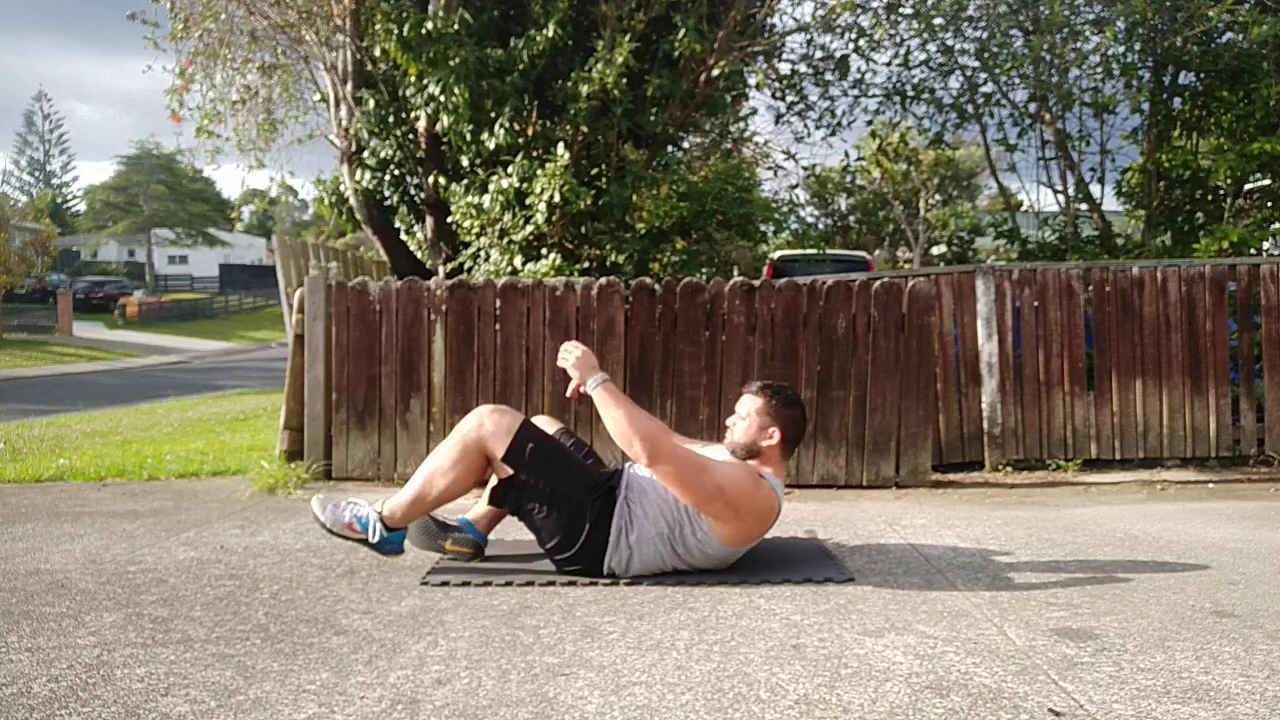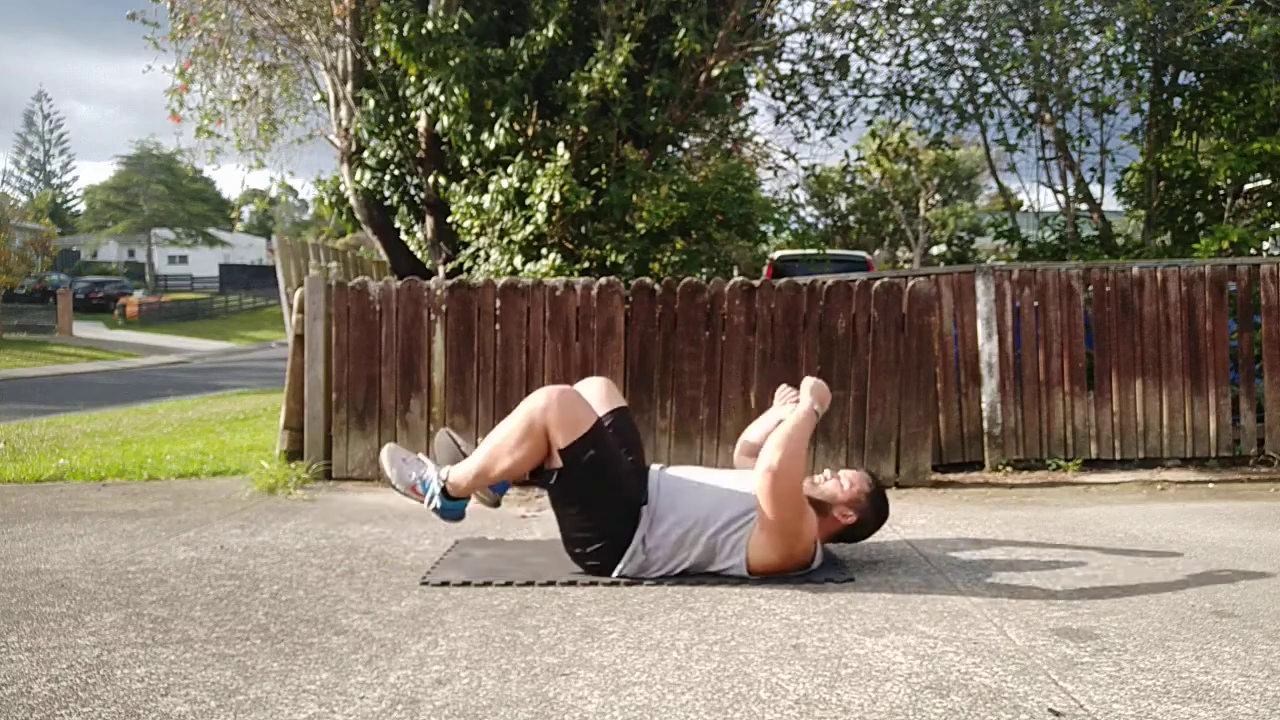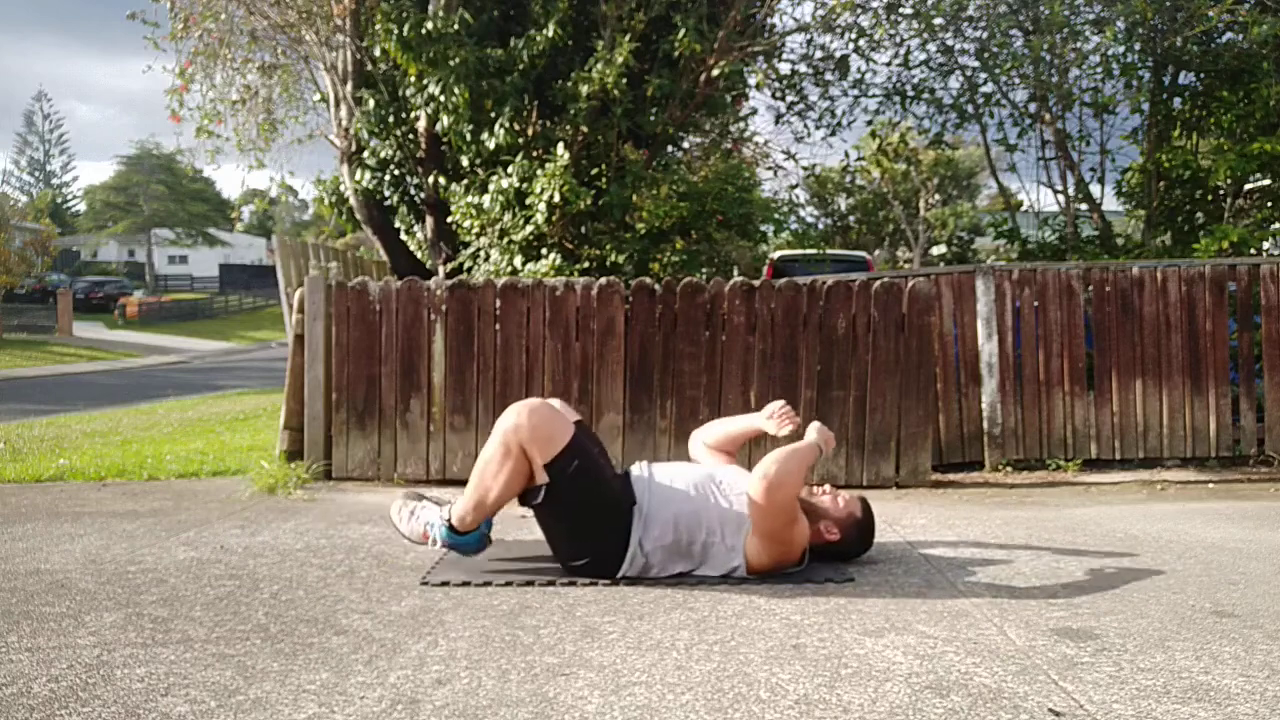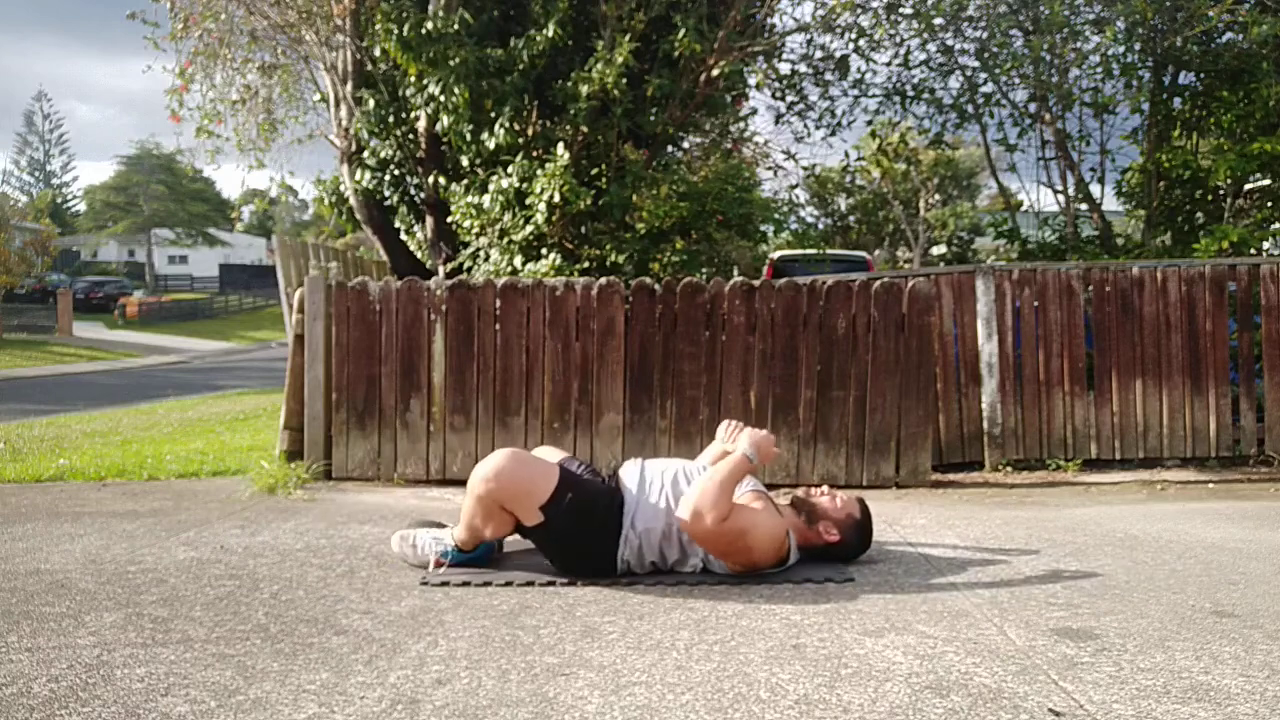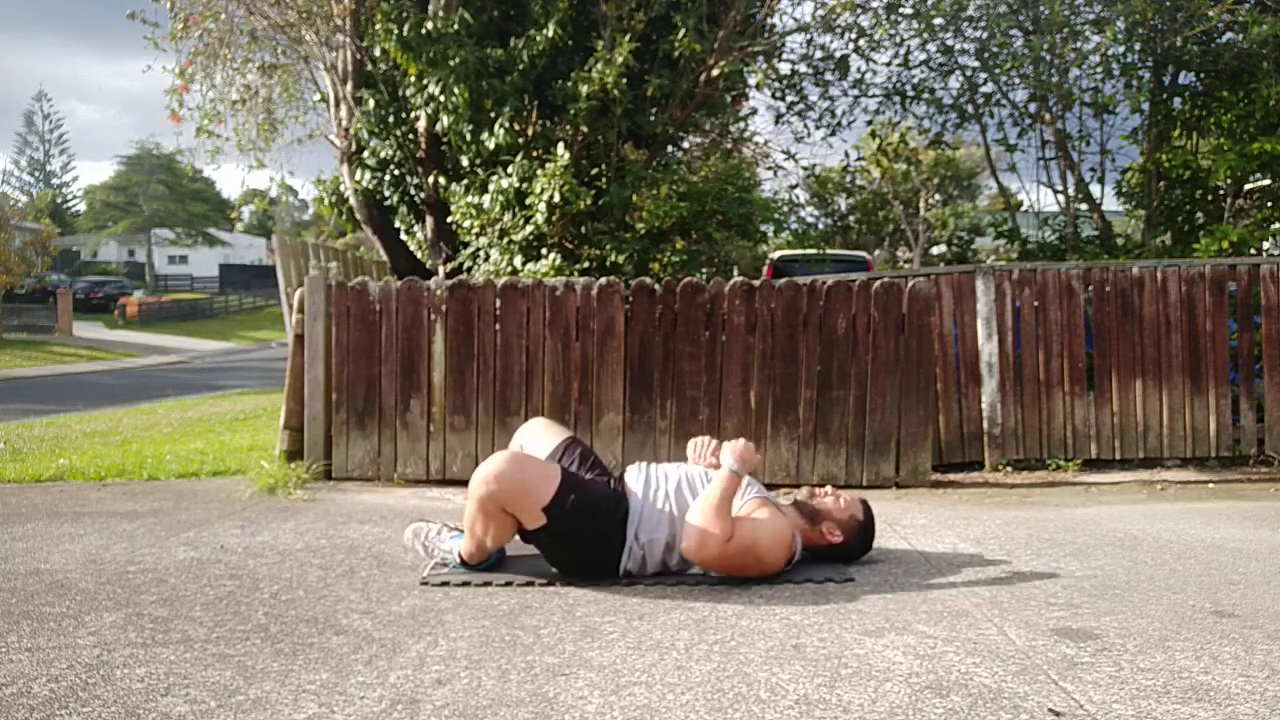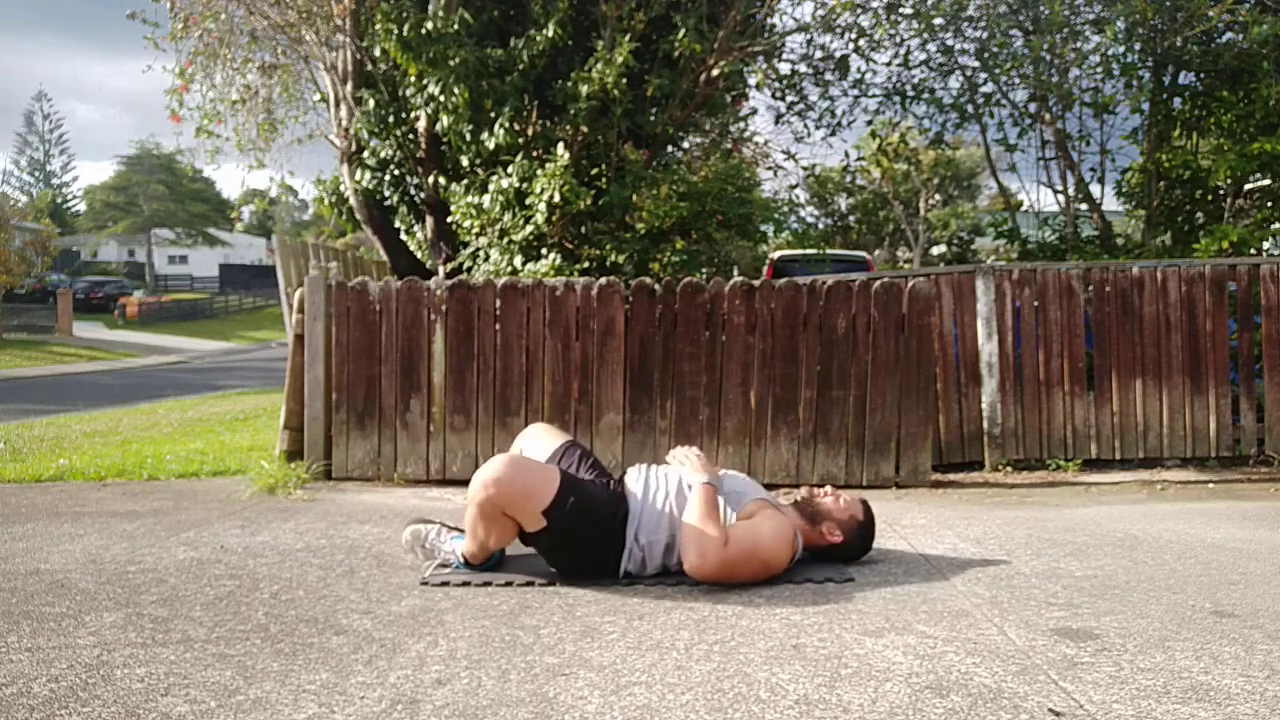
dt=0.4s
person 1, frame 1
left shoulder: (751, 497)
right shoulder: (741, 467)
left elbow: (650, 451)
right elbow: (659, 444)
left wrist: (594, 376)
right wrist: (602, 391)
left hip: (593, 535)
right hip: (609, 498)
left knee: (487, 422)
right knee: (540, 428)
left ankle: (385, 525)
right ankle: (469, 531)
person 1, frame 2
left shoulder: (797, 541)
right shoulder: (785, 507)
left elbow: (771, 477)
right elbow: (749, 448)
left wrist: (809, 411)
right wrist: (785, 412)
left hip: (617, 534)
right hip: (635, 490)
left knee: (551, 403)
right knee: (594, 389)
left ankle: (449, 490)
right ankle: (487, 475)
person 1, frame 3
left shoulder: (786, 538)
right shoulder: (768, 504)
left elbow: (765, 487)
right elbow: (702, 443)
left wrist: (813, 448)
right wrist: (760, 420)
left hip: (607, 537)
right hip: (620, 501)
left knee: (526, 418)
right knee: (549, 413)
left ankle: (458, 527)
right ankle: (469, 509)
person 1, frame 4
left shoulder: (770, 535)
right shoulder: (768, 511)
left elbow: (697, 516)
right elbow: (691, 485)
left wrist: (747, 455)
right wrist: (723, 447)
left hip: (606, 532)
right hip: (613, 499)
left knee: (501, 470)
right knee: (543, 457)
left ankle: (461, 545)
right ankle: (482, 531)
person 1, frame 5
left shoulder: (777, 540)
right shoulder: (768, 512)
left elbow: (701, 544)
left wrist: (735, 468)
right wrist: (706, 462)
left hip: (609, 534)
right hip: (615, 496)
left knee: (499, 473)
right knee: (534, 431)
left ankle: (471, 553)
right ankle: (483, 531)
person 1, frame 6
left shoulder: (779, 539)
right shoulder: (770, 512)
left elbow: (702, 560)
left wrist: (702, 480)
right wrist: (693, 468)
left hip: (608, 534)
right hip: (615, 496)
left knee: (499, 475)
right knee: (535, 435)
left ankle: (470, 553)
right ankle: (484, 531)
